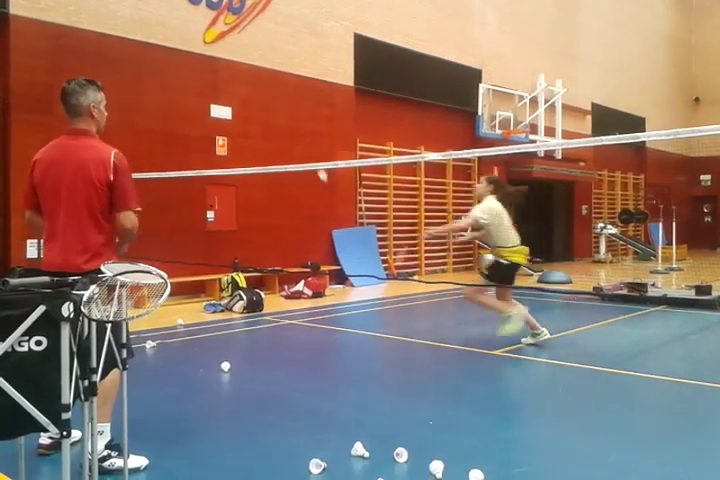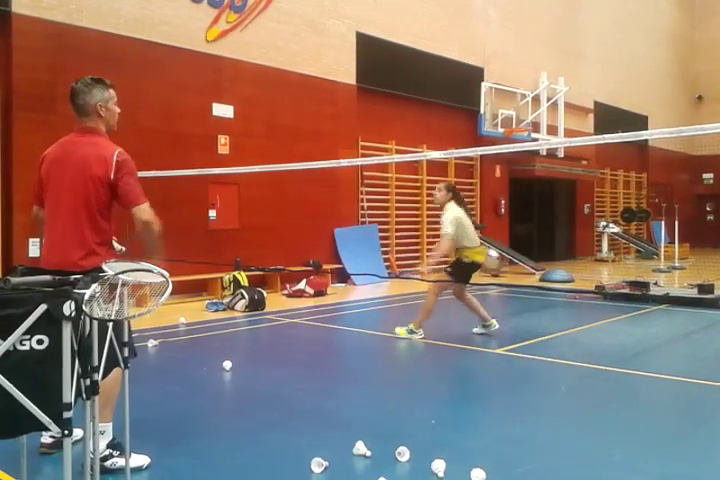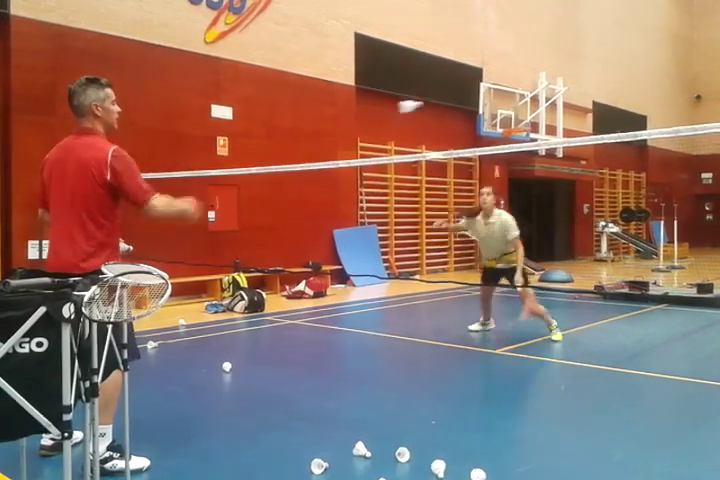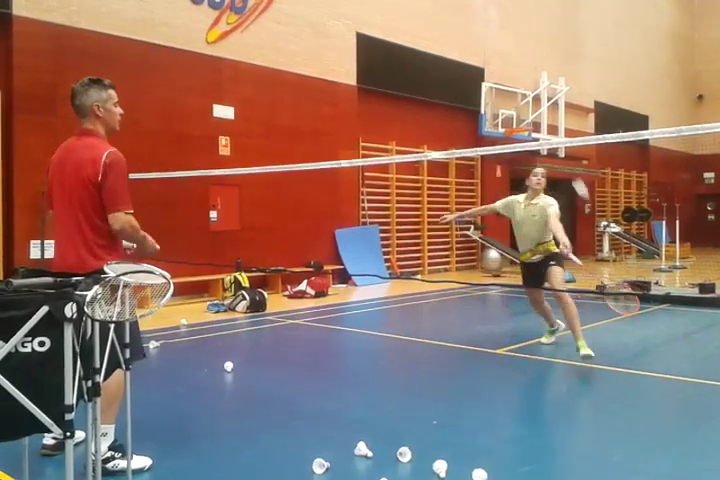
dt=0.4s
person 1, frame 1
left shoulder: (43, 157)
right shoulder: (110, 158)
left elbow: (32, 217)
right elbow: (128, 224)
right wrist: (120, 245)
left hip: (55, 271)
right hip: (95, 272)
right knee: (109, 359)
left ankle: (51, 432)
right ankle: (102, 448)
person 1, frame 2
left shoulder: (52, 153)
right shoulder: (114, 158)
left elbow: (39, 213)
right elbow: (144, 217)
right wrist: (155, 254)
left hip: (49, 269)
right hip: (93, 272)
right knee: (113, 358)
left ankle: (55, 431)
right ankle: (104, 447)
person 1, frame 3
left shoulder: (53, 155)
right shoulder: (111, 155)
left elbow: (45, 215)
right elbow: (153, 205)
right wrist: (184, 207)
left hip: (58, 271)
right hip: (94, 273)
right knee: (112, 361)
left ankle: (52, 433)
right ankle: (104, 451)
person 1, frame 4
left shoulder: (60, 155)
right shoulder: (108, 157)
right elbow: (119, 221)
right wrist: (147, 243)
left hip: (66, 270)
right hip: (101, 273)
right knee: (117, 359)
left ankle: (56, 432)
right ankle: (105, 449)
person 2, frame 1
left shoulder: (487, 207)
right shoulder: (494, 205)
left elbow: (464, 224)
left wrist: (435, 231)
right wrist: (468, 237)
left hip: (508, 258)
right hip: (512, 256)
left knee: (472, 294)
right knee: (502, 299)
left ankle: (512, 313)
right ankle: (538, 331)
person 2, frame 2
left shoulder: (450, 215)
right shoulder: (451, 209)
left elbow: (446, 246)
left wrist: (430, 262)
right wrist: (438, 247)
left hip: (469, 257)
right hip: (469, 255)
left knee: (433, 290)
right knee: (459, 291)
left ankle: (416, 329)
right ankle: (488, 322)
person 2, frame 3
left shoulder: (505, 219)
right shoulder: (474, 219)
left elbow: (518, 247)
right elbow: (457, 227)
left wrist: (519, 271)
right wrist: (444, 225)
left hip: (510, 262)
right hip: (490, 263)
left knee: (530, 305)
right knee: (485, 296)
left ankle: (552, 325)
right ankle: (486, 321)
person 2, frame 4
left shoulder: (549, 202)
right shoulder: (513, 202)
left elbow: (554, 224)
right elbow: (486, 209)
left wrist: (563, 238)
right wrist: (457, 215)
left hip: (548, 254)
right hip: (527, 258)
left knee: (560, 292)
right knee: (536, 302)
left ankle: (580, 343)
right ankle: (554, 326)
